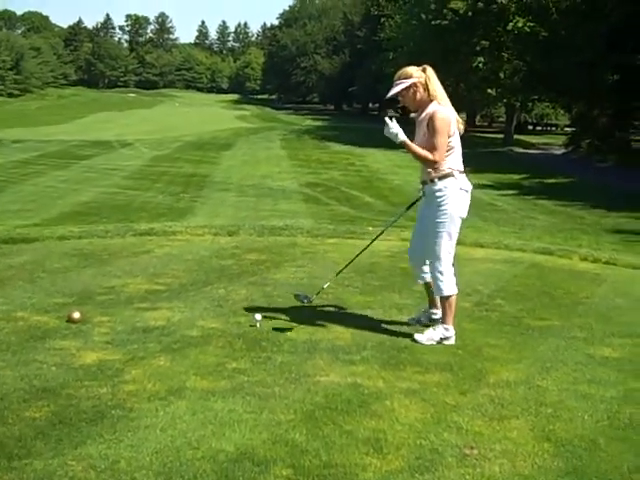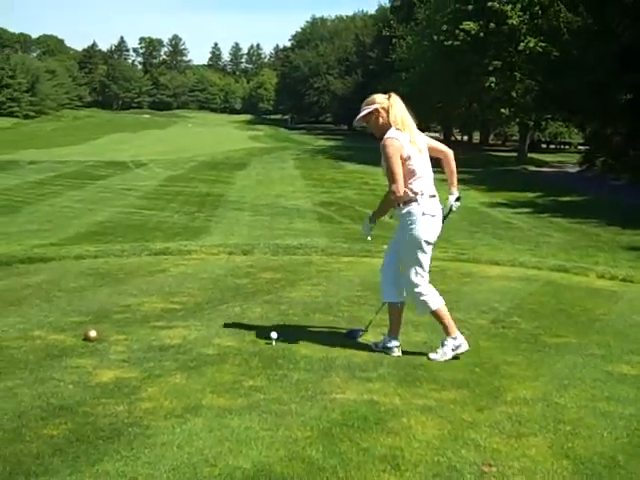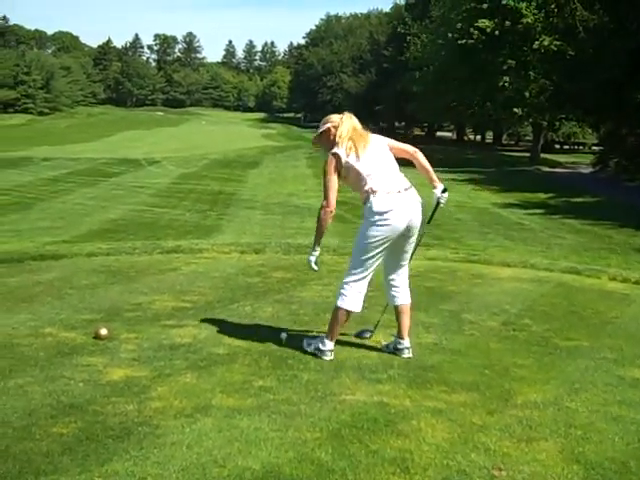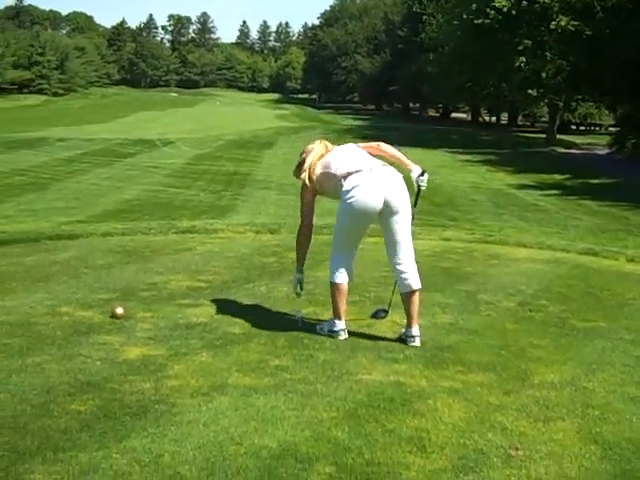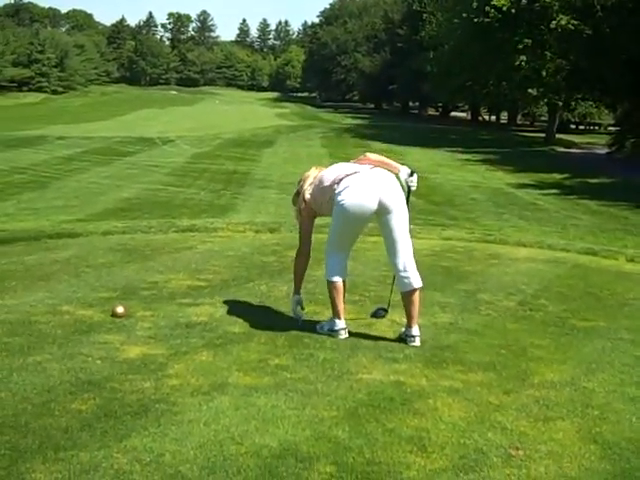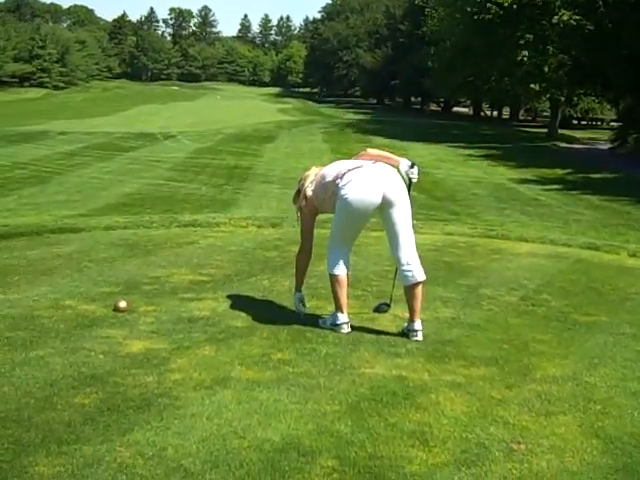
dt=0.5s
person 1, frame 1
left shoulder: (438, 114)
right shoulder: (425, 115)
left elbow: (435, 160)
left wrist: (402, 139)
left hip: (449, 192)
right hip: (433, 191)
left knee: (440, 261)
right knee: (418, 253)
left ankle: (446, 329)
right ankle: (435, 309)
person 1, frame 2
left shoulder: (390, 141)
right shoulder: (412, 134)
left elbow: (396, 191)
right elbow: (447, 153)
left wrist: (372, 219)
right wrist: (453, 191)
left hip: (418, 215)
right hip: (420, 212)
left knee: (417, 283)
right knee: (391, 272)
left ankle: (454, 338)
right ankle: (392, 340)
person 1, frame 3
left shoulder: (335, 156)
right shoulder: (375, 139)
left elbow: (328, 207)
right elbow: (414, 152)
left wrist: (316, 248)
right wrist: (437, 183)
left hip: (384, 212)
right hip: (412, 203)
left knee: (355, 279)
right knee: (397, 275)
left ankle: (326, 343)
right ankle: (402, 342)
person 1, frame 4
left shoulder: (311, 176)
right shoulder: (348, 148)
left elbow: (305, 228)
right elbow: (381, 147)
left wrist: (299, 270)
right wrist: (413, 168)
left hip: (360, 190)
right hip: (393, 181)
left knee: (341, 256)
right knee: (404, 258)
left ankle: (338, 324)
right ankle: (412, 330)
person 1, frame 5
left shoulder: (308, 199)
right shoulder: (342, 167)
left elbow: (303, 252)
right elbow: (367, 157)
left wrist: (296, 293)
right wrist: (401, 170)
left hip: (354, 194)
right hip: (387, 183)
left knee: (336, 255)
right knee: (404, 259)
left ankle: (338, 323)
right ankle: (412, 330)
person 1, frame 6
left shoulder: (310, 196)
right shoulder: (340, 166)
left elbow: (305, 249)
right elbow: (367, 153)
left wrist: (298, 290)
right wrist: (402, 162)
left hip: (357, 189)
right hip: (390, 177)
left knee: (338, 251)
right knee: (407, 253)
left ankle: (341, 318)
right ankle: (415, 324)
